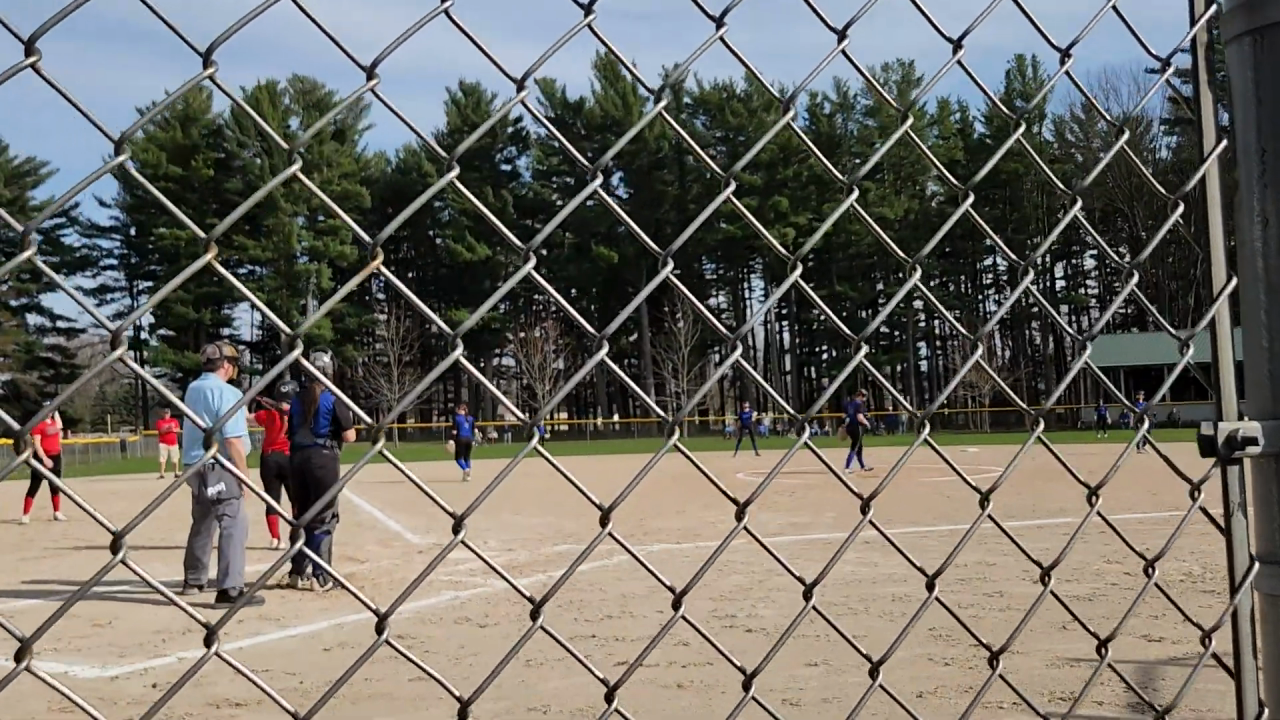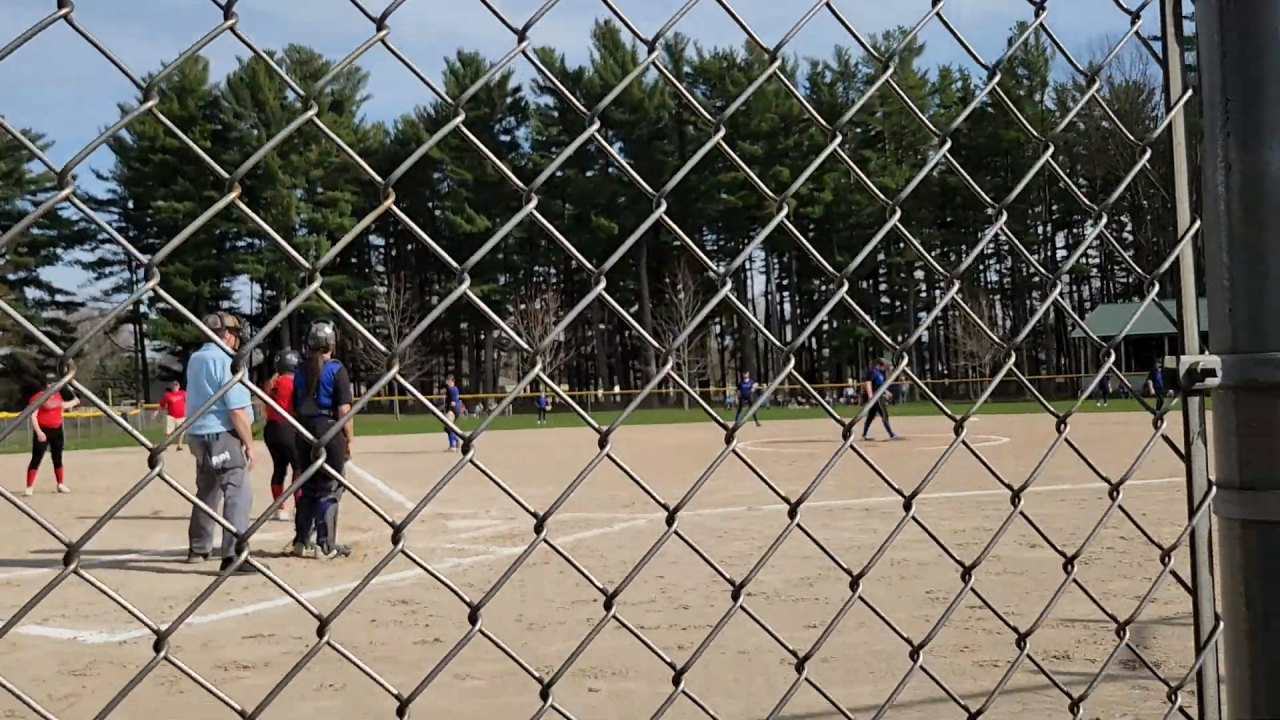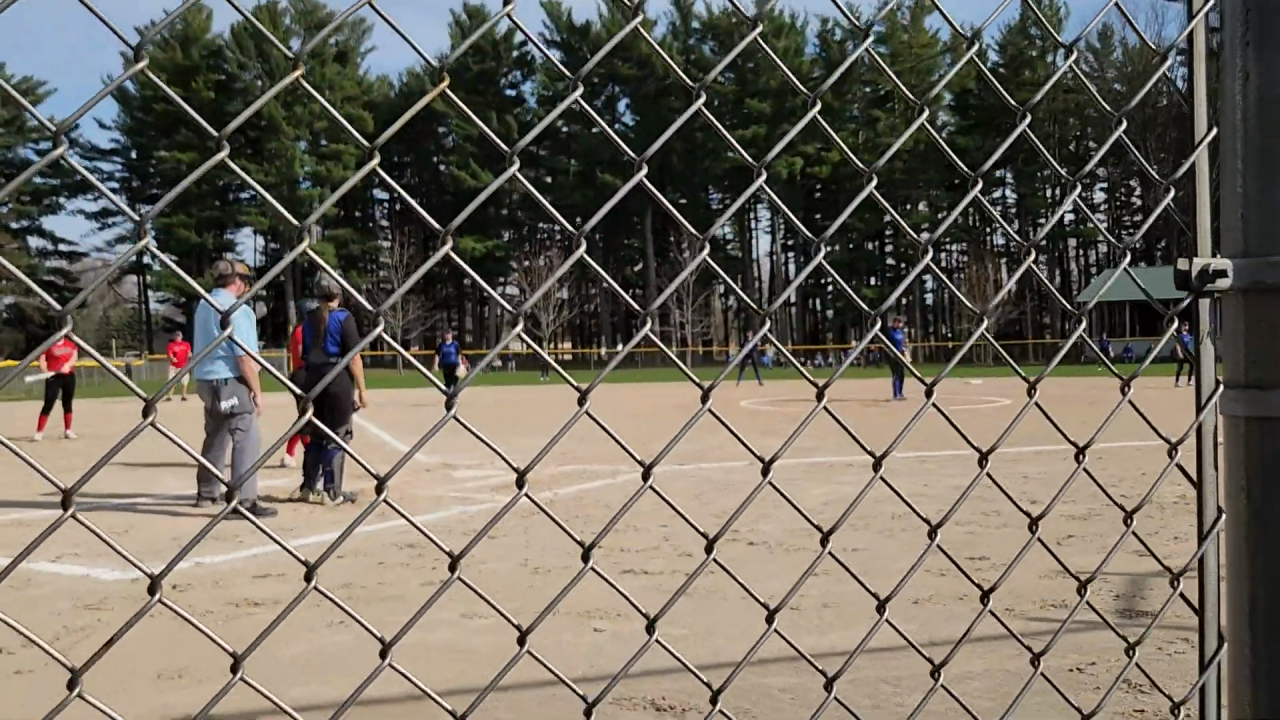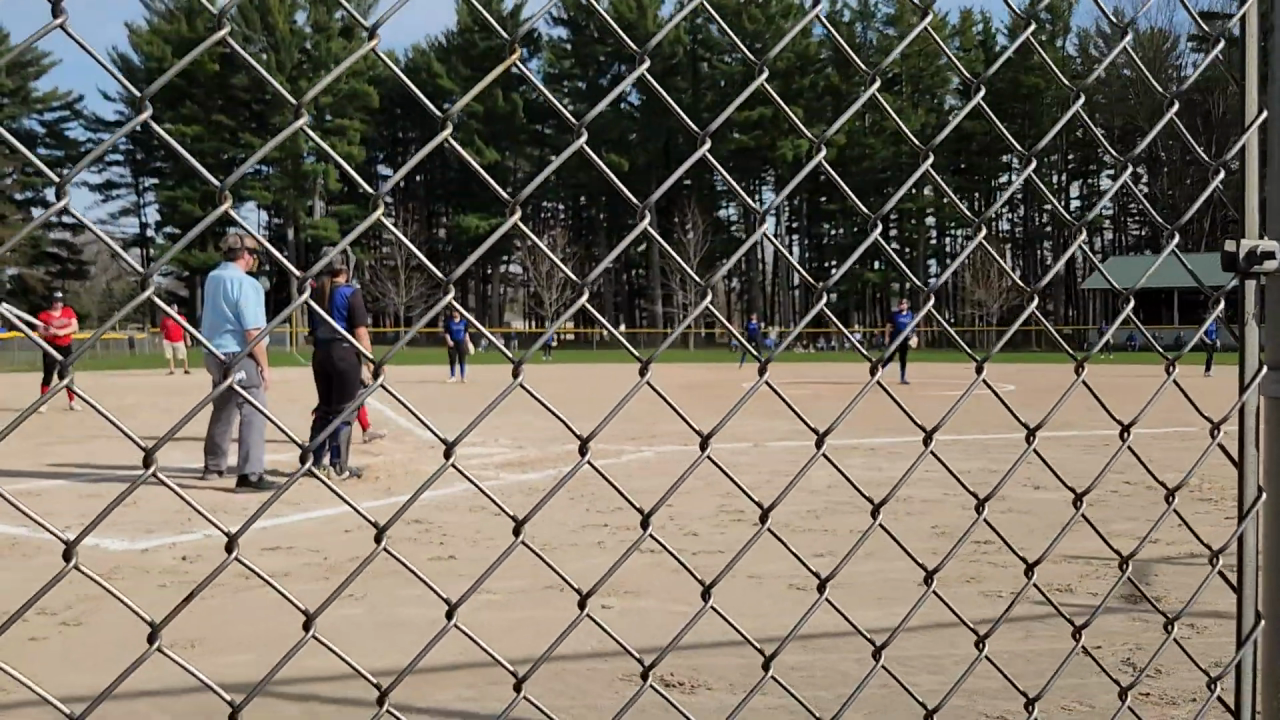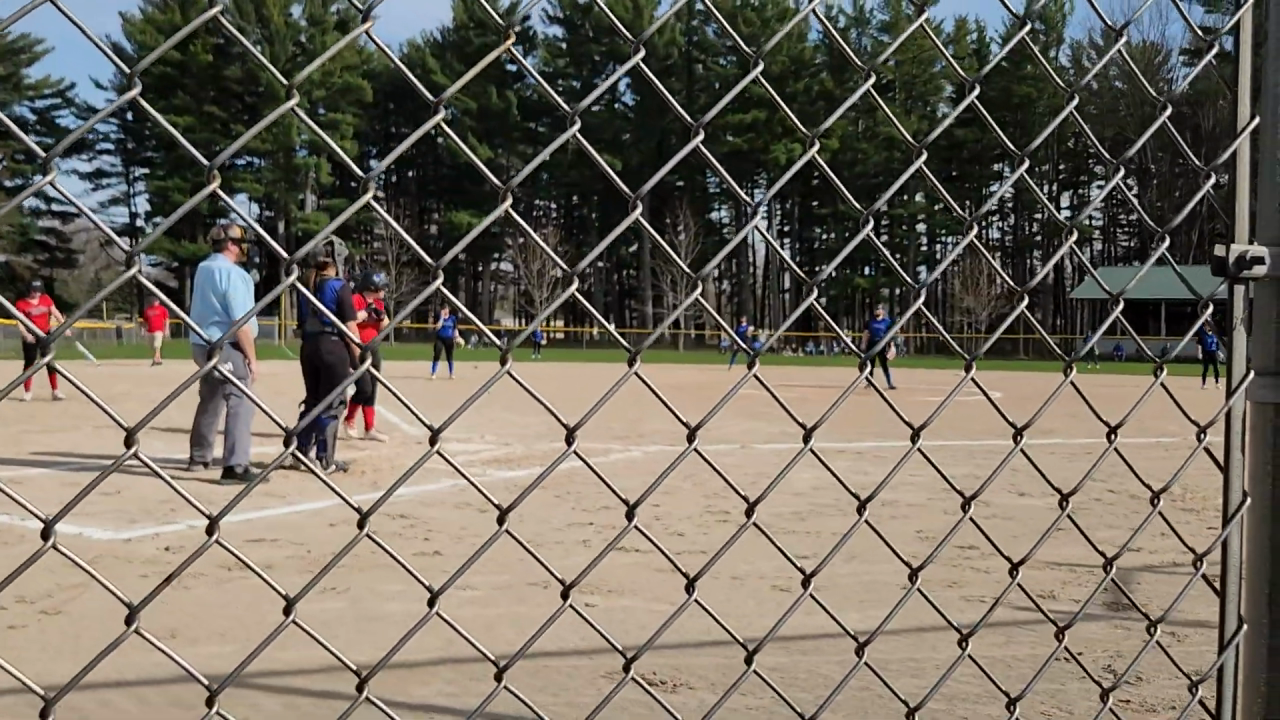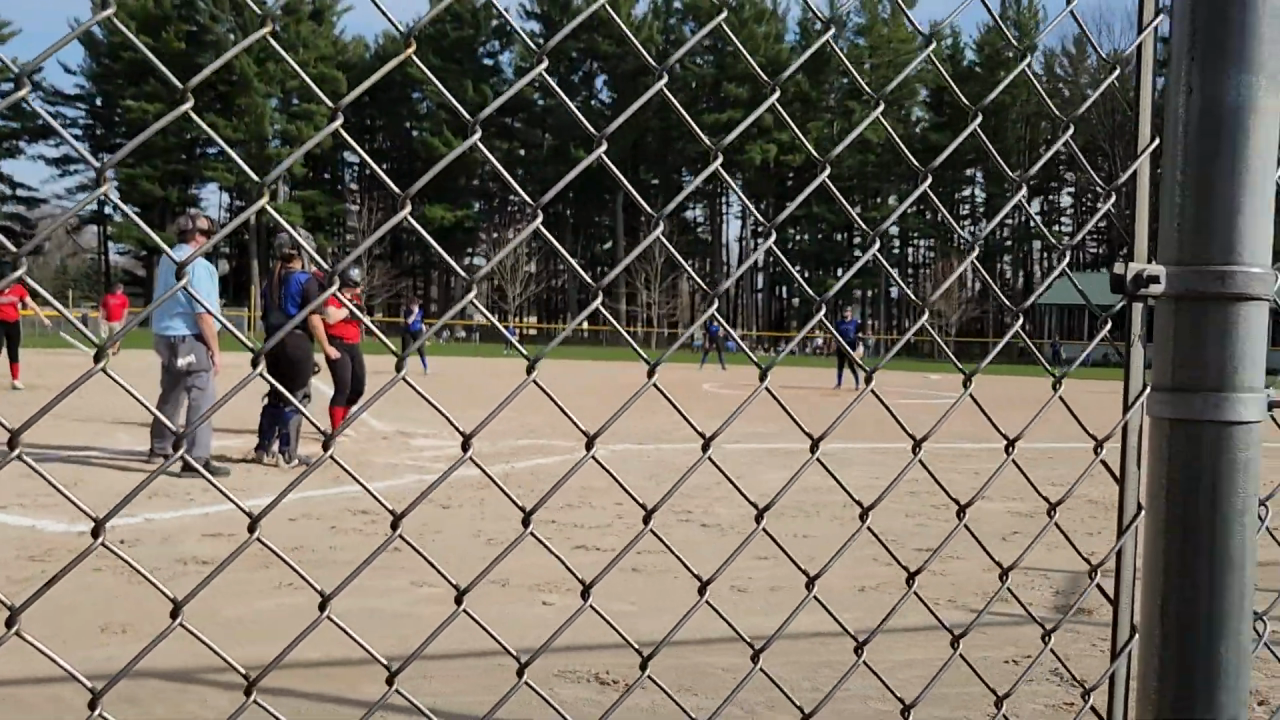
dt=0.5s
person 1, frame 1
left shoulder: (192, 389)
right shoulder: (226, 392)
right elbow: (233, 440)
left wrist: (243, 416)
right wrist: (244, 473)
left hip: (196, 466)
right hip: (217, 467)
left knee: (202, 523)
right knee: (234, 524)
left ankle: (193, 580)
right ankle: (229, 590)
person 1, frame 2
left shoulder: (194, 360)
right shoulder: (228, 363)
right elbow: (237, 410)
right wrist: (249, 444)
left hip: (198, 434)
right hip: (222, 436)
left knee: (207, 492)
right knee: (238, 494)
left ankle: (198, 549)
right ankle: (233, 559)
person 1, frame 3
left shoulder: (202, 306)
right shoulder: (237, 310)
right elbow: (244, 357)
right wrist: (257, 391)
left hip: (206, 380)
right hip: (230, 382)
left knee: (215, 438)
right knee: (246, 439)
left ankle: (206, 493)
right ankle: (244, 502)
person 1, frame 4
left shoulder: (212, 278)
right shoulder: (245, 282)
left elbow: (218, 318)
right elbow: (253, 331)
right wrist: (265, 366)
left hip: (215, 354)
right hip: (238, 356)
left knee: (222, 410)
right knee: (254, 413)
left ankle: (213, 466)
right ankle: (249, 475)
person 1, frame 5
left shoulder: (202, 269)
right shoulder: (234, 273)
right elbow: (241, 324)
right wrist: (252, 358)
left hip: (202, 345)
right hip: (226, 347)
left knee: (209, 402)
right knee: (241, 405)
left ankle: (199, 457)
right ankle: (235, 467)
person 1, frame 6
left shoulder: (165, 259)
right shoulder: (199, 265)
right elbow: (204, 315)
right wrist: (215, 351)
left hip: (165, 336)
right hip: (189, 339)
left knee: (170, 394)
right knee: (202, 398)
left ankle: (159, 449)
right ankle: (196, 460)
person 2, frame 1
left shoulder: (297, 399)
right shoulder: (333, 398)
left elbow: (291, 434)
right elbow: (349, 436)
right wrist: (336, 432)
left hip: (297, 459)
right hip: (323, 459)
left knee: (303, 517)
right knee: (324, 520)
left ankle: (296, 574)
right ankle: (321, 578)
person 2, frame 2
left shoulder: (300, 370)
right shoulder: (336, 369)
left elbow: (295, 406)
right elbow: (344, 409)
right wrist: (348, 437)
left hip: (303, 430)
right hip: (328, 429)
left knee: (308, 486)
right knee: (330, 488)
left ankle: (301, 542)
right ankle: (325, 545)
person 2, frame 3
left shoulder: (309, 319)
right shoulder: (343, 317)
left elbow: (306, 355)
right elbow: (353, 357)
right wrist: (362, 389)
left hip: (311, 379)
right hip: (337, 379)
left knee: (316, 435)
right knee: (337, 437)
left ankle: (308, 488)
right ankle: (332, 492)
person 2, frame 4
left shoulder: (318, 294)
right shoulder: (350, 293)
left elbow: (316, 329)
right elbow: (361, 333)
right wrist: (371, 364)
left hip: (321, 355)
right hip: (345, 355)
left knee: (325, 410)
right knee: (343, 412)
left ankle: (316, 463)
right ankle: (339, 467)
person 2, frame 5
left shoulder: (307, 286)
right shoulder: (340, 286)
left elbow: (303, 323)
right elbow: (349, 326)
right wrist: (358, 356)
left hip: (308, 347)
right hip: (333, 347)
left knee: (312, 401)
right knee: (331, 405)
left ankle: (302, 454)
right ankle: (325, 460)
person 2, frame 6
left shoulder: (271, 279)
right shoulder: (305, 279)
left elbow: (266, 314)
right elbow: (313, 319)
right wrist: (326, 347)
left hip: (272, 340)
right hip: (297, 342)
left knee: (276, 396)
right knee: (295, 398)
left ankle: (264, 449)
right ankle: (288, 455)
